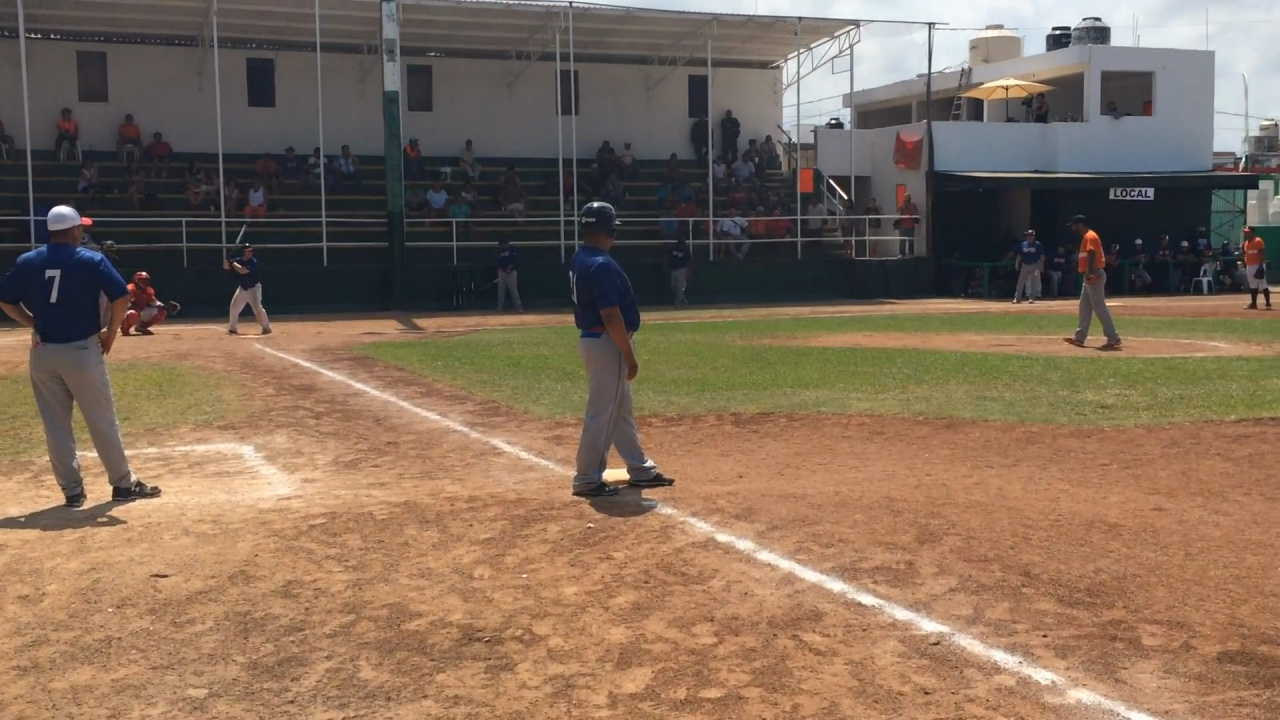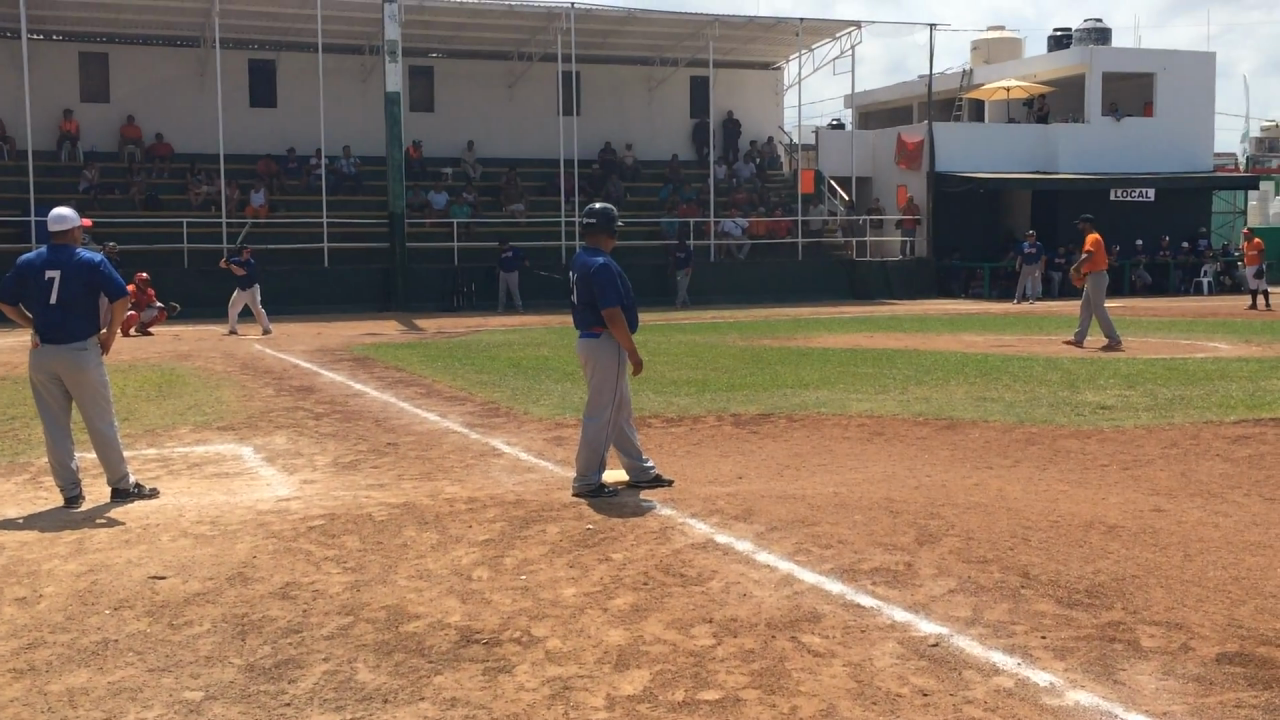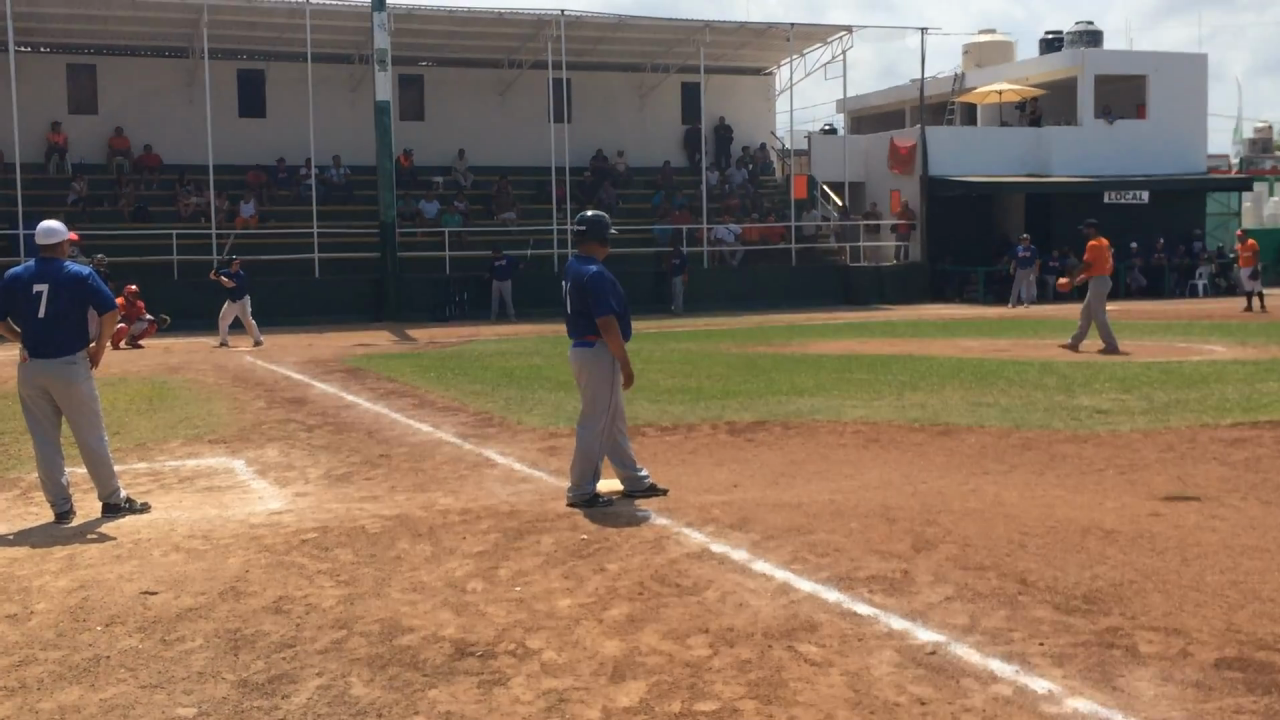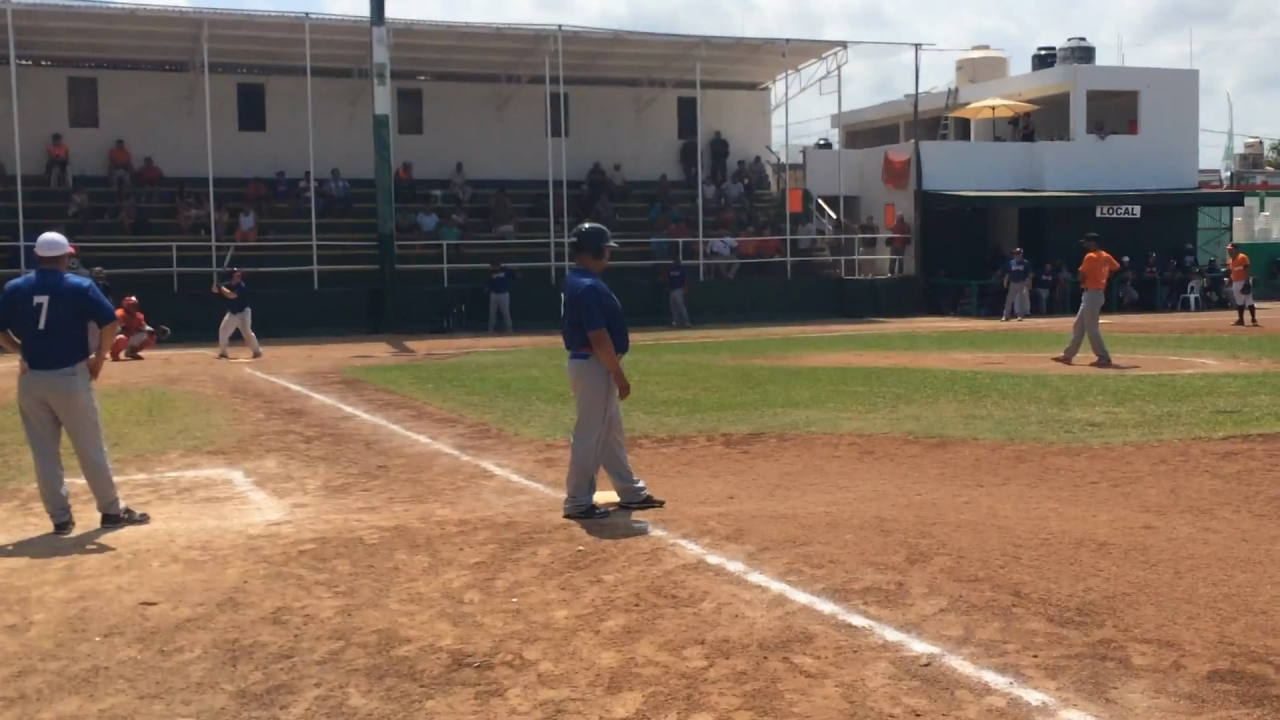
dt=0.3s
person 1, frame 1
left shoulder: (27, 262)
right shoulder: (91, 260)
right elbow: (121, 296)
left wrist: (34, 324)
right wrist: (110, 331)
left hip: (43, 353)
right hip: (82, 351)
left knee: (55, 426)
right knee: (102, 421)
left ankle: (72, 490)
right ankle: (123, 484)
person 1, frame 2
left shoulder: (26, 263)
right shoulder: (91, 261)
right elbow: (121, 298)
left wrist: (34, 325)
right wrist: (110, 333)
left hip: (42, 354)
right hip: (81, 351)
left knee: (54, 426)
right knee: (101, 423)
left ankle: (70, 491)
right ankle: (122, 485)
person 1, frame 3
right shoulder: (80, 274)
right elbow: (110, 311)
right wrist: (100, 347)
left hip: (31, 368)
right hip: (70, 365)
left knee: (44, 442)
right knee: (91, 437)
left ankle: (61, 507)
right ankle: (113, 500)
person 1, frame 4
right shoulder: (80, 287)
right elbow: (110, 322)
right wrist: (99, 357)
left hip: (31, 379)
right hip: (71, 376)
left knee: (44, 452)
right knee: (90, 448)
left ankle: (60, 517)
right ankle: (112, 510)
person 2, frame 1
left shoulder: (582, 259)
right shoulder: (601, 264)
right elbow: (611, 315)
right wrist: (629, 354)
left hip: (595, 339)
right hip: (606, 343)
left knee: (621, 410)
right knee: (602, 413)
left ankle: (641, 470)
right ankle: (587, 480)
person 2, frame 2
left shoulder: (581, 259)
right shoulder: (602, 265)
right elbow: (613, 316)
right wrist: (633, 351)
left hip: (592, 339)
right hip: (604, 344)
left knee: (620, 410)
right knee: (600, 413)
left ankle: (640, 470)
right ankle: (586, 481)
person 2, frame 3
left shoulder: (574, 267)
right shoulder: (594, 273)
right elbow: (607, 324)
left wrist: (618, 356)
right wrist: (625, 363)
left hip: (584, 348)
right hip: (597, 353)
left knee: (613, 419)
right knee: (595, 423)
left ankle: (635, 480)
right ankle: (581, 491)
person 2, frame 4
left shoulder: (577, 280)
right shoulder: (588, 286)
right elbow: (599, 338)
right wrist: (620, 375)
left hip: (590, 364)
right hip: (593, 366)
left knee: (611, 431)
right knee: (590, 434)
left ankle: (631, 492)
right ankle: (577, 502)
